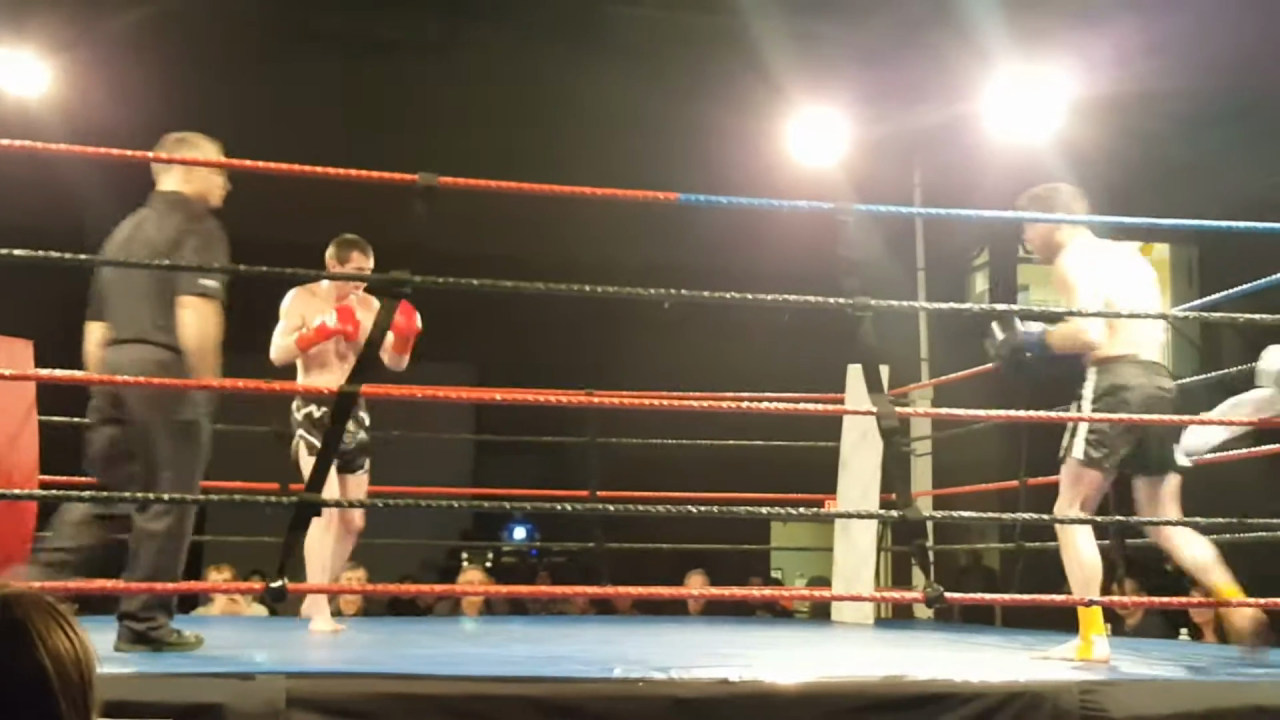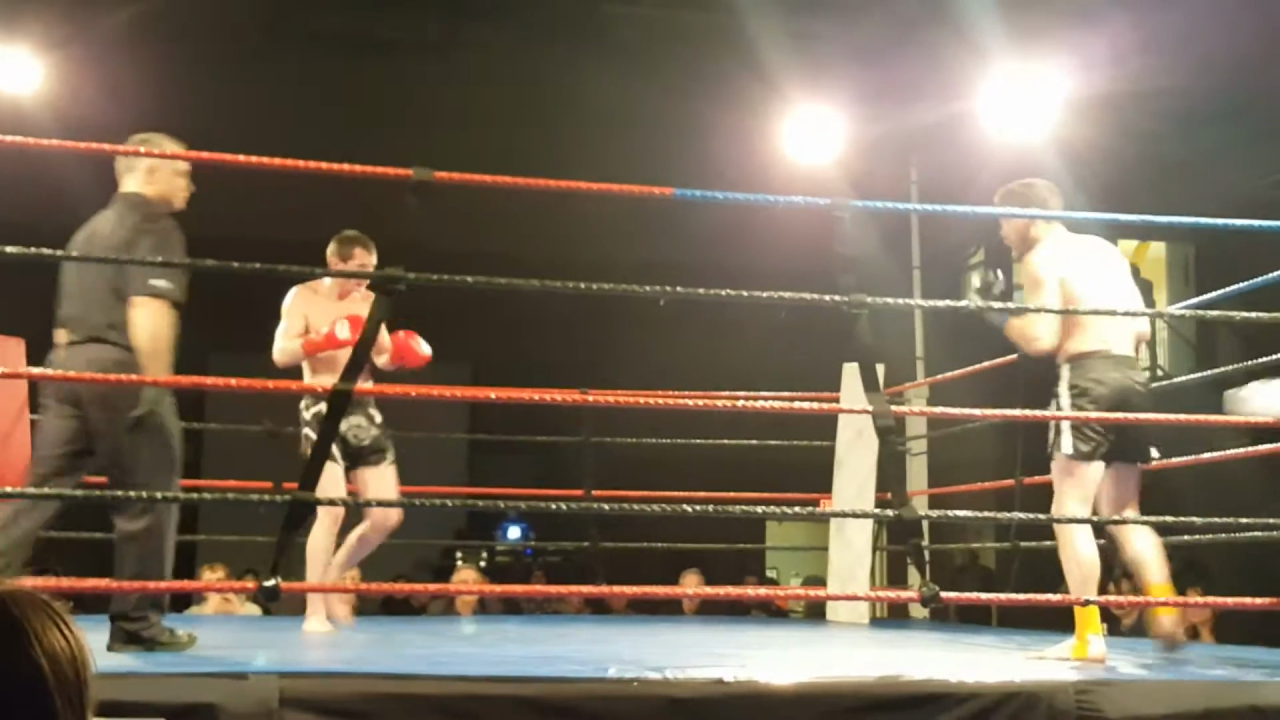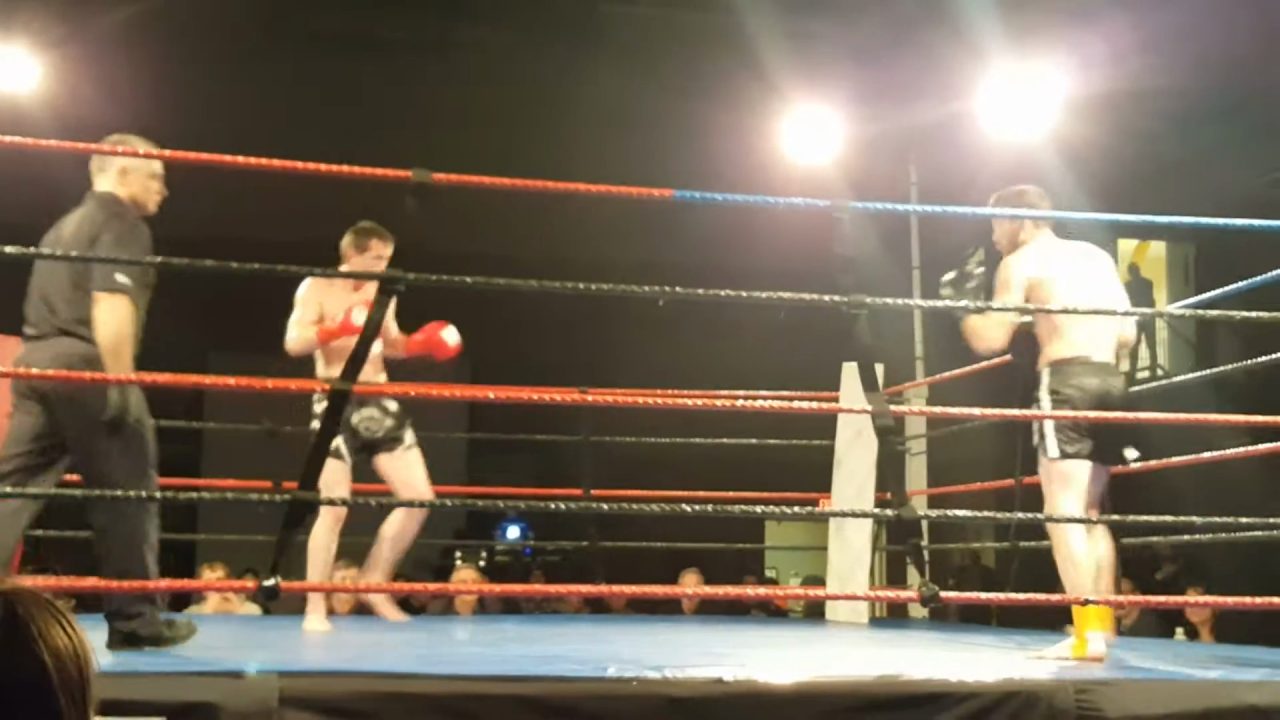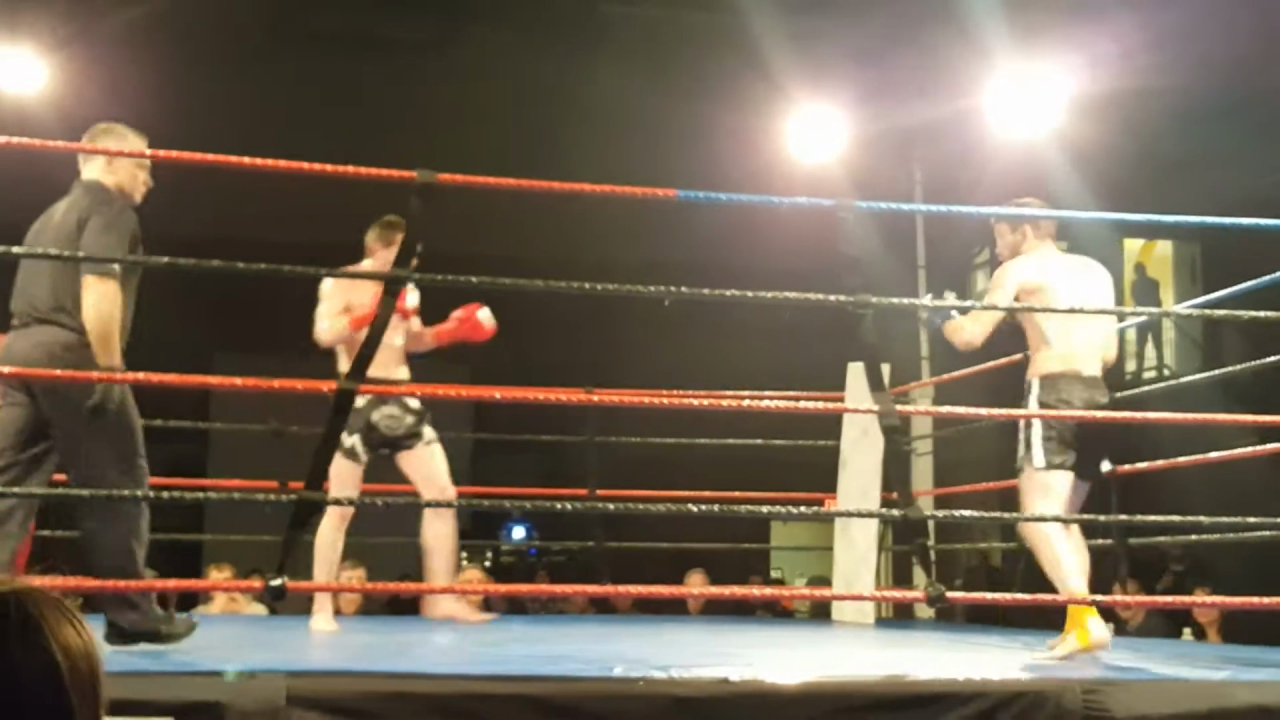
dt=0.1s
person 1, frame 1
left shoulder: (124, 231)
right shoulder: (198, 227)
left elbow: (96, 322)
right elbow: (196, 310)
left wrist: (97, 381)
right wrist: (203, 382)
left hip: (114, 367)
right hip: (161, 370)
left knee: (106, 492)
right knee: (170, 497)
right ankle: (144, 620)
person 1, frame 2
left shoulder: (90, 232)
right shoulder: (157, 229)
left elbow: (68, 321)
right elbow: (151, 309)
left wrist: (66, 379)
right wrist: (157, 386)
left hip: (67, 368)
right hip: (116, 370)
left knee: (44, 488)
right knee: (149, 500)
right ankle: (137, 620)
person 1, frame 3
left shoulder: (63, 229)
right shoulder: (123, 224)
right elbow: (111, 303)
right wrist: (120, 381)
right hip: (85, 363)
right knee: (126, 493)
right ankle: (132, 617)
person 1, frame 4
left shoulder: (50, 218)
right shoulder: (110, 210)
right elbow: (99, 289)
right wrist: (108, 368)
right hip: (67, 353)
right knee: (115, 486)
right ankle: (128, 611)
person 2, frame 1
left shoulder: (1071, 261)
right shoulder: (1130, 256)
left elbow: (1089, 333)
left wrist: (1032, 339)
left hip: (1115, 384)
right hip: (1159, 384)
left knee: (1071, 513)
right knee: (1165, 524)
left ankle: (1091, 637)
right ankle: (1240, 608)
person 2, frame 2
left shoulder: (1043, 259)
right shoulder: (1105, 250)
left elbow: (1040, 341)
right elbow: (1141, 329)
left wrist: (1000, 312)
left hip: (1088, 381)
right hip: (1132, 379)
left knee: (1071, 515)
right knee: (1123, 515)
left ankle: (1088, 636)
right ankle: (1166, 610)
person 2, frame 3
left shoulder: (1020, 262)
right shoulder: (1096, 256)
left elbow: (988, 340)
right elbow: (1126, 334)
left wrist: (965, 301)
left hip: (1066, 385)
right hip: (1110, 382)
left knee: (1060, 516)
right knee: (1087, 513)
left ankle: (1088, 634)
right ankle: (1100, 619)
person 2, frame 4
left shoulder: (1017, 270)
right shoulder: (1097, 272)
left elbow: (969, 337)
right elbow: (1110, 352)
left wrist: (943, 317)
left hip: (1051, 396)
right hip: (1094, 395)
left knee: (1039, 521)
right knee: (1064, 516)
left ankle: (1087, 621)
right ankle: (1080, 624)
person 3, frame 1
left shoulder: (369, 306)
right shoulder: (301, 298)
left elbow: (395, 362)
right elbow: (277, 354)
left wrist: (404, 334)
right wrist: (321, 331)
left hip: (353, 412)
right hip: (314, 409)
left knee: (353, 521)
right knee: (328, 508)
left ankle: (314, 600)
right ankle: (320, 610)
person 3, frame 2
left shoulder: (369, 302)
right shoulder: (302, 297)
left elbow: (382, 356)
right elbow: (281, 354)
left wrist: (402, 353)
right wrist: (328, 339)
left hip: (364, 411)
right hip: (323, 409)
left knee: (388, 516)
right knee: (332, 511)
left ankle: (333, 577)
right ankle: (314, 610)
person 3, frame 3
left shoulder: (381, 294)
right shoulder: (316, 288)
right elbow: (294, 342)
left wrist: (423, 342)
right wrist: (344, 325)
left hip: (380, 402)
left knee: (419, 499)
right knee: (334, 509)
left ankle: (374, 581)
right ankle: (315, 609)
person 3, frame 4
left shoulder: (403, 289)
right shoulder: (339, 283)
right elbow: (324, 335)
left wrist: (453, 329)
right wrist: (375, 309)
left hip: (403, 400)
right hip: (359, 398)
left knee: (443, 495)
right knee: (341, 508)
left ankle: (441, 597)
right ankle: (321, 608)
